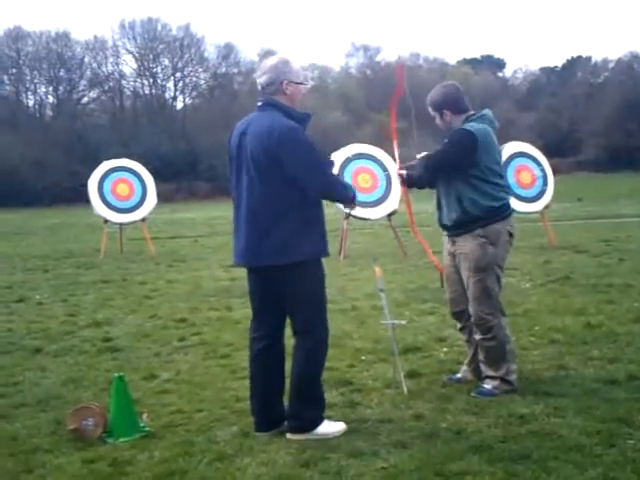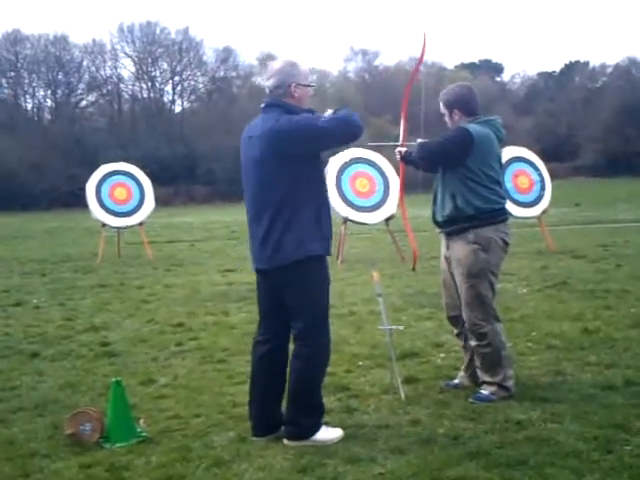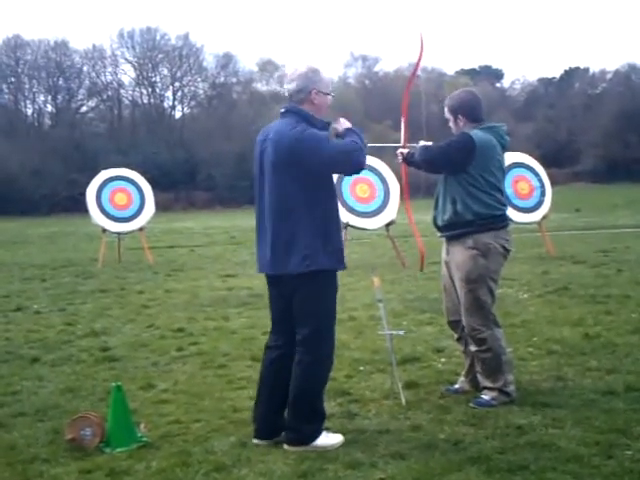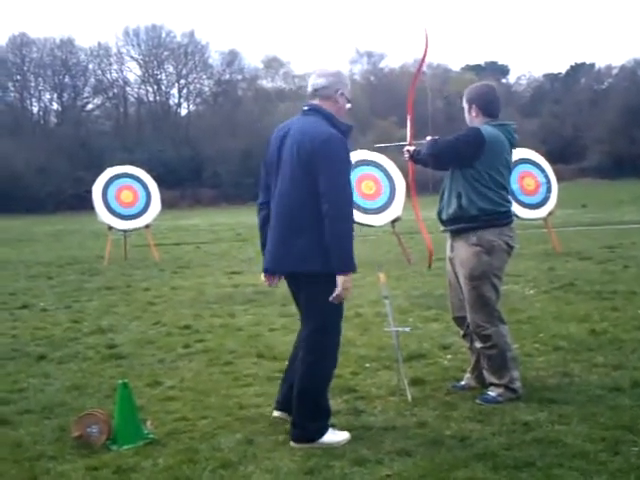
dt=0.4s
person 1, frame 1
left shoulder: (242, 129)
right shoulder: (285, 131)
right elbow: (321, 181)
right wrist: (349, 195)
left hip: (256, 248)
right hip: (293, 250)
left knee: (265, 333)
right knee: (311, 334)
left ankle: (267, 416)
right ankle: (304, 420)
person 1, frame 2
left shoulder: (254, 130)
right shoulder: (290, 127)
right elbow: (351, 127)
right wrist: (336, 112)
left hip: (268, 251)
right hip: (299, 252)
left knee: (270, 337)
right knee: (311, 340)
left ankle: (265, 421)
right ankle: (302, 427)
person 1, frame 3
left shoulder: (269, 134)
right shoulder: (303, 136)
right elbow: (349, 160)
left wrist: (331, 136)
right wrist: (348, 131)
left hip: (278, 256)
right hip: (310, 257)
left knee: (281, 342)
right knee: (314, 345)
left ankle: (267, 425)
right ankle: (302, 432)
person 1, frame 4
left shoulder: (282, 132)
right shoulder: (328, 138)
left elbow: (265, 200)
right elbow: (336, 208)
left wrist: (268, 259)
right wrist: (342, 267)
left hip: (287, 252)
right hip: (316, 257)
left knee: (312, 329)
right knee: (321, 340)
left ankle: (288, 401)
right ankle: (309, 428)
person 2, frame 1
left shoulder: (469, 135)
right shoulder: (468, 133)
left elbow: (433, 166)
right elbow: (443, 172)
left wrist: (412, 171)
right wrist: (412, 176)
left hip: (483, 231)
right hip: (462, 231)
left knee: (484, 309)
right knee: (461, 307)
left ankle: (501, 375)
right ankle: (476, 366)
person 2, frame 2
left shoulder: (469, 135)
right shoulder: (475, 135)
left elbow: (429, 155)
right elbow: (439, 161)
left wrist: (411, 152)
right wrist: (410, 155)
left hip: (478, 235)
right hip: (460, 234)
left knee: (479, 313)
right knee: (458, 311)
left ankle: (499, 381)
right ankle: (473, 372)
person 2, frame 3
left shoulder: (472, 141)
right shoulder: (479, 142)
left elbow: (432, 158)
right elbow: (440, 160)
left wrist: (416, 152)
right wrist: (411, 156)
left hip: (478, 241)
right hip: (461, 239)
left knee: (478, 318)
right knee: (459, 316)
left ankle: (499, 386)
right ankle: (474, 377)
person 2, frame 4
left shoulder: (480, 136)
right shoulder: (489, 138)
left elbow: (439, 152)
right elbow: (447, 159)
left wrist: (423, 148)
right wrist: (418, 155)
left hip: (482, 238)
right hip: (467, 236)
left knee: (483, 315)
right knee: (465, 313)
left ankle: (505, 383)
right ankle: (480, 374)
